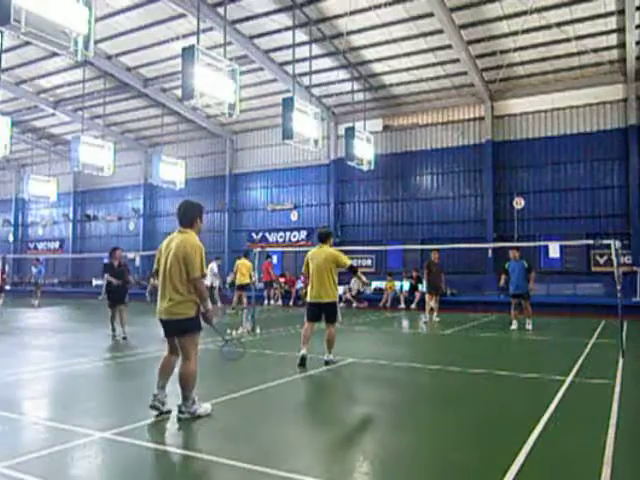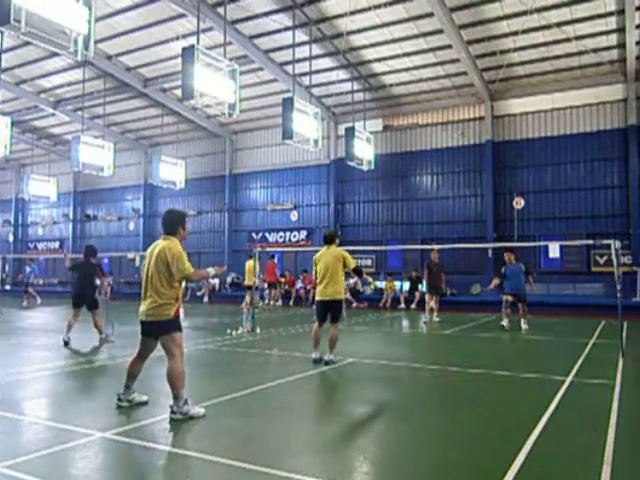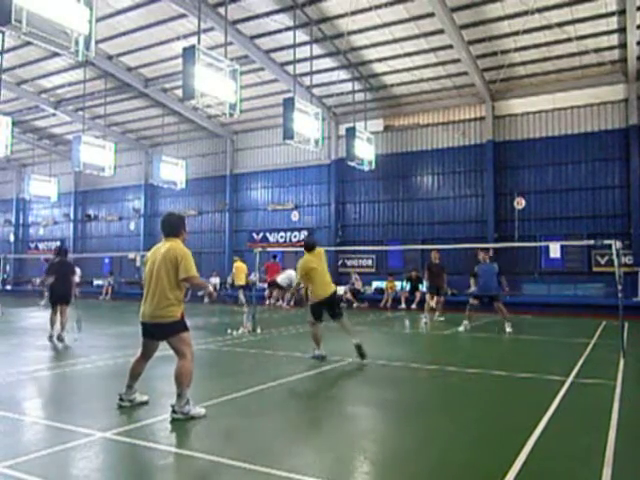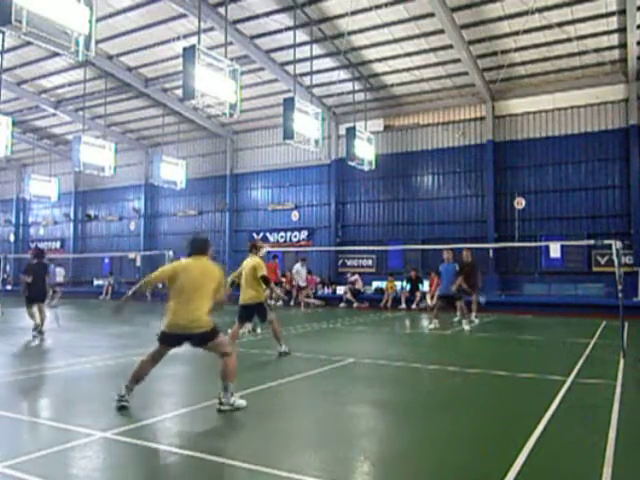
dt=1s
person 1, frame 1
left shoulder: (168, 241)
right shoulder: (193, 244)
left elbow: (157, 272)
right elbow: (197, 281)
right wrist: (207, 306)
left hip: (165, 308)
right hip: (184, 310)
left knee: (172, 353)
right knee: (190, 357)
left ankle: (159, 395)
right ankle: (188, 406)
person 1, frame 2
left shoulder: (155, 246)
right shoulder: (173, 247)
right elbow: (190, 275)
right wrist: (211, 271)
left hip: (148, 311)
right hip: (164, 312)
left knee: (143, 354)
right knee: (176, 356)
left ankle: (126, 394)
right ankle: (180, 406)
person 1, frame 3
left shoulder: (153, 251)
right shoulder: (180, 251)
right elbow: (193, 280)
right wrist: (208, 288)
left hip: (148, 313)
right hip: (170, 314)
left knee: (145, 355)
right knee: (186, 355)
left ankle: (128, 395)
right ankle: (182, 406)
person 1, frame 4
left shoulder: (178, 266)
right shoulder: (216, 271)
left elbow: (146, 282)
right elbow: (219, 301)
left wrist: (127, 297)
left hip: (174, 325)
right hip: (200, 325)
left knee: (153, 358)
right knee: (229, 353)
left ankle: (125, 395)
right ankle: (226, 398)
person 2, frame 1
left shoulder: (310, 254)
right shoulder: (333, 254)
left elbow: (305, 272)
right elbow: (350, 267)
right wrist: (362, 278)
left hip: (313, 296)
right hip: (329, 296)
left knee: (309, 324)
right knee: (330, 326)
left ankle: (303, 351)
right ankle: (329, 356)
person 2, frame 2
left shoulder: (318, 256)
right shoulder: (341, 253)
right elbow: (355, 270)
left hip: (321, 295)
right hip: (336, 295)
left knee: (319, 324)
right knee: (334, 326)
left ankle: (315, 354)
right ankle: (329, 355)
person 2, frame 3
left shoulder: (303, 263)
right shoulder: (321, 253)
left elbow: (302, 283)
left hip: (317, 297)
right hip: (331, 292)
left knee: (314, 325)
right knee: (342, 321)
left ankle: (319, 352)
right ankle: (355, 341)
person 2, frame 4
left shoulder: (246, 262)
right shoulder: (257, 262)
left elbow: (234, 278)
right elbow: (265, 279)
right wrist: (275, 290)
left hip: (244, 300)
right hip: (256, 299)
left knee: (238, 325)
right knee: (272, 321)
right ankle: (281, 347)
